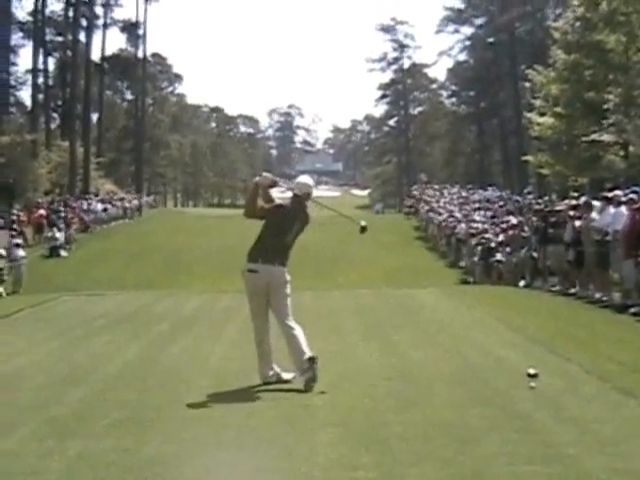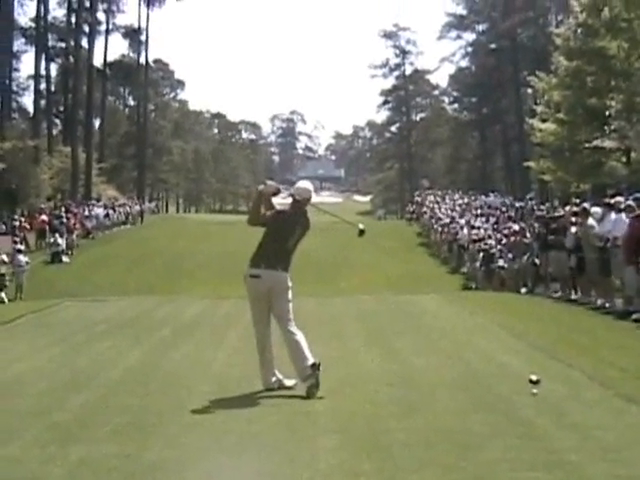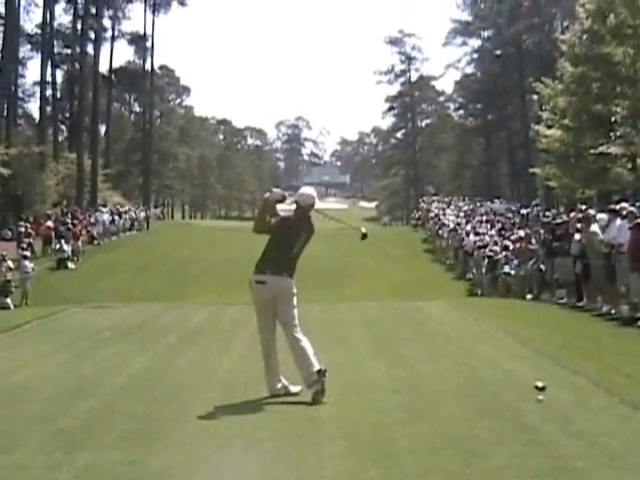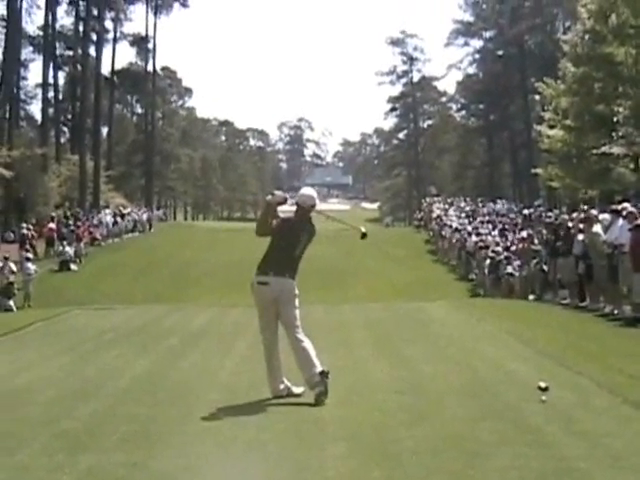
dt=0.3s
person 1, frame 1
left shoulder: (281, 209)
right shoulder: (304, 217)
left elbow: (249, 212)
left wrist: (257, 185)
right wrist: (264, 190)
left hip: (255, 269)
right hip: (278, 271)
left knee: (260, 324)
right knee: (286, 321)
left ankle: (268, 372)
right ankle: (306, 362)
person 1, frame 2
left shoulder: (283, 215)
right shoulder: (304, 222)
left elbow: (253, 220)
left wrist: (262, 193)
right wrist: (266, 197)
left hip: (257, 274)
right hip: (280, 277)
left knee: (262, 329)
right knee: (288, 326)
left ankle: (270, 378)
right ankle: (309, 368)
person 1, frame 3
left shoulder: (287, 221)
right shoulder: (308, 228)
left elbow: (258, 228)
left wrist: (268, 201)
right wrist: (271, 205)
left hip: (262, 281)
right hip: (285, 283)
left knee: (267, 335)
right knee: (293, 332)
left ankle: (276, 384)
right ankle: (314, 375)
person 1, frame 4
left shoulder: (288, 223)
right shoulder: (310, 229)
left elbow: (261, 231)
left wrist: (270, 204)
right wrist: (273, 208)
left hip: (264, 282)
right hip: (287, 284)
left knee: (269, 337)
right knee: (296, 334)
left ankle: (279, 386)
right ankle: (317, 377)
